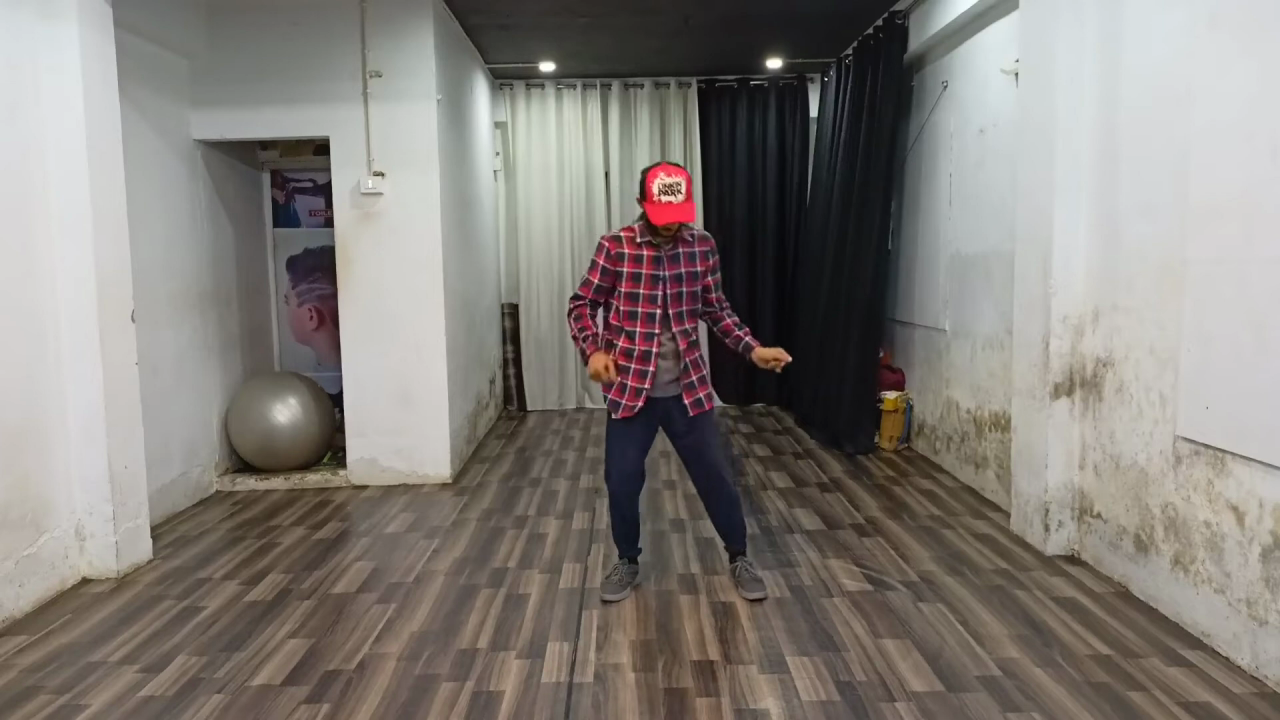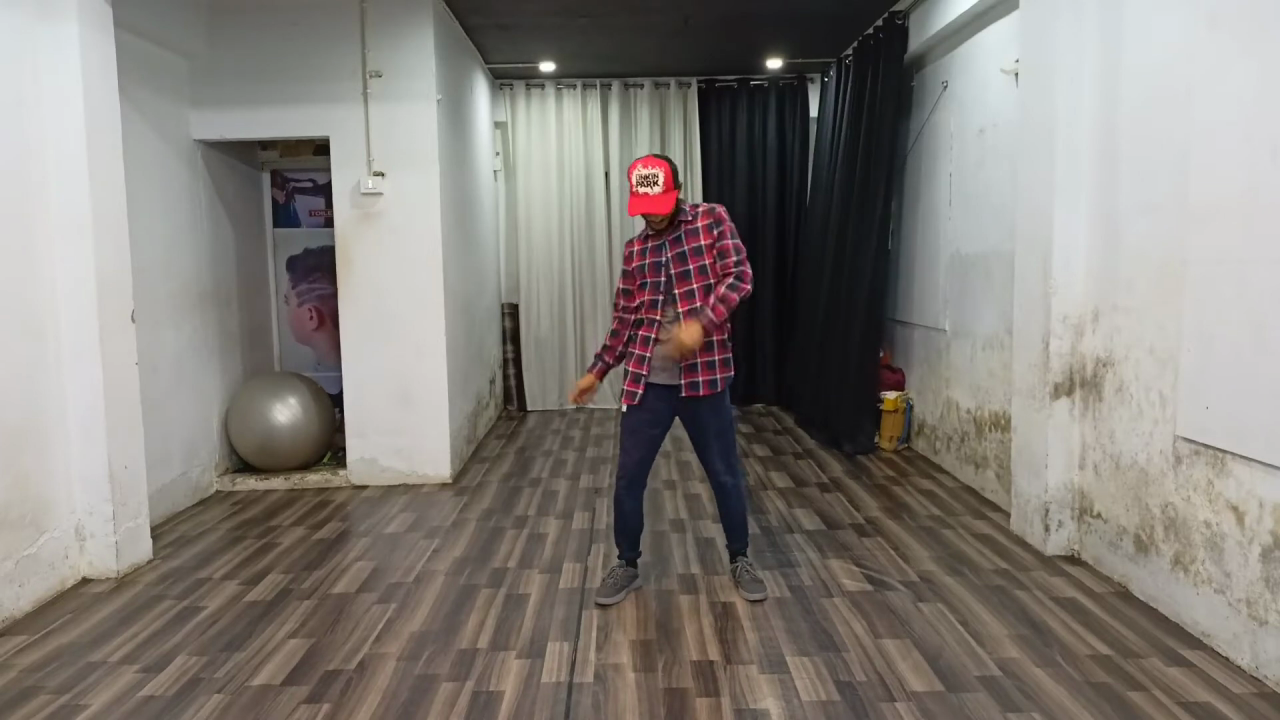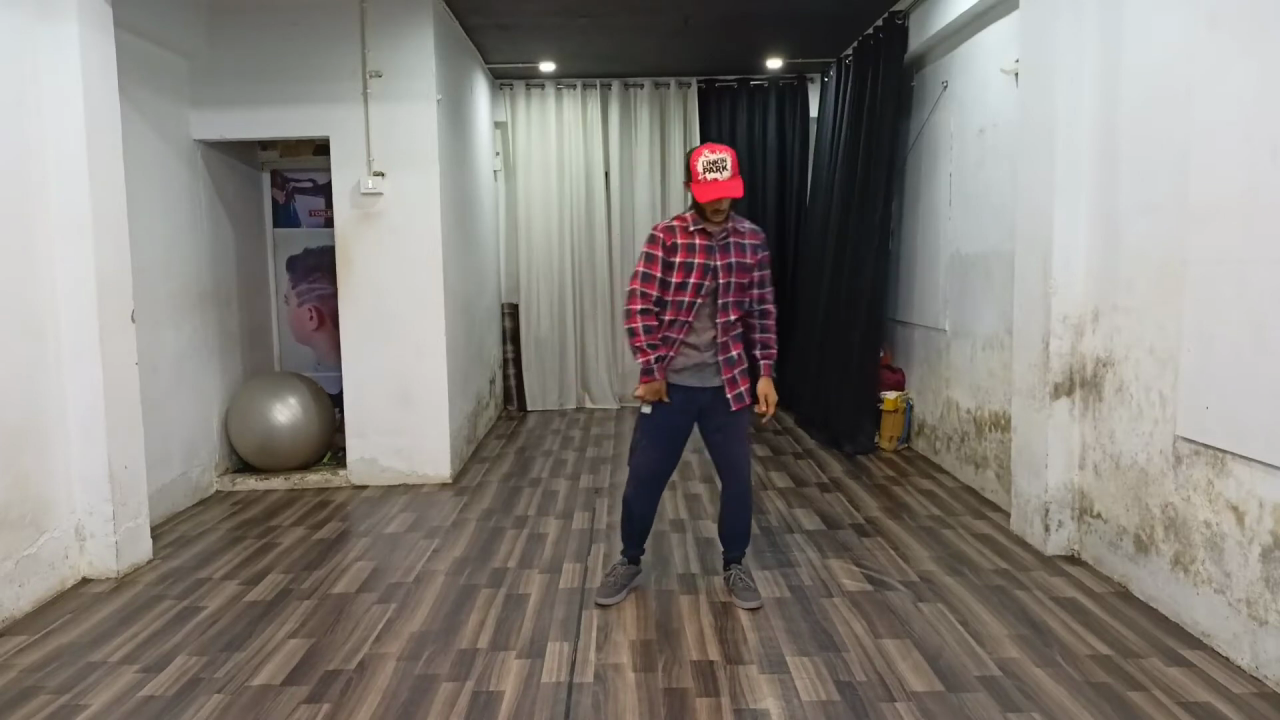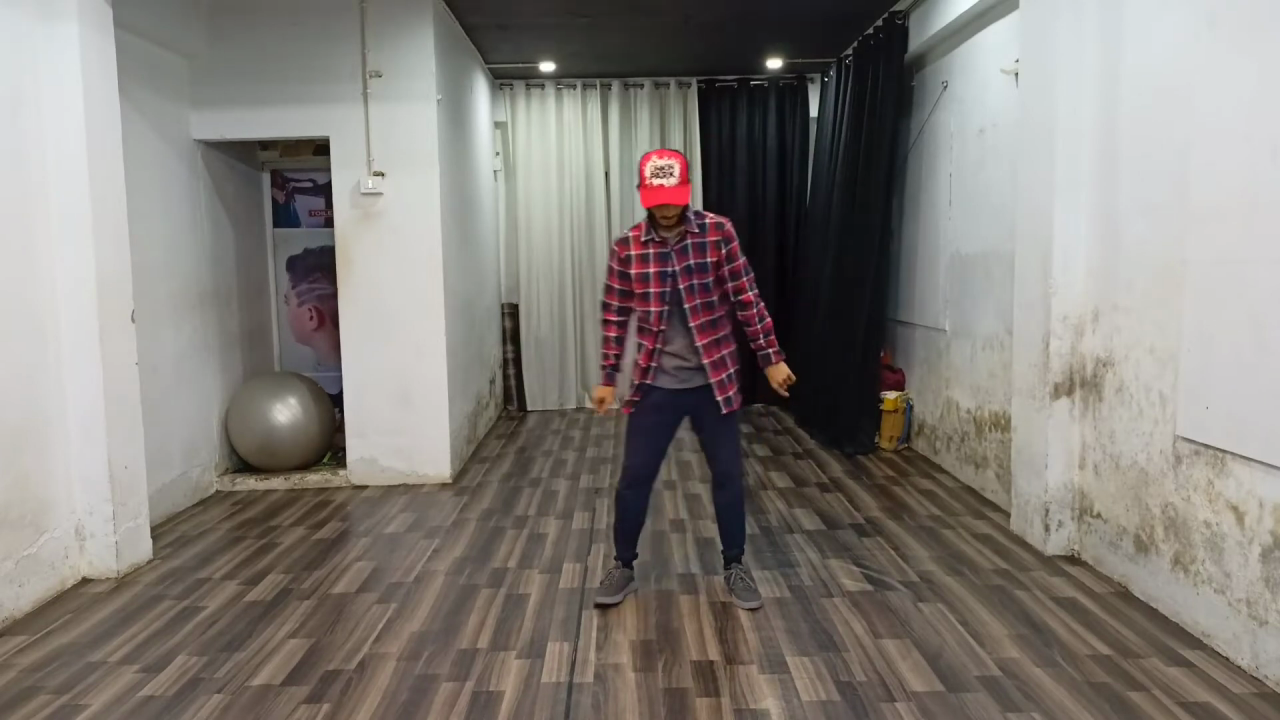
dt=1s
person 1, frame 1
left shoulder: (702, 246)
right shoulder: (616, 246)
left elbow: (717, 310)
right elbow: (581, 304)
left wrist: (753, 349)
right wrist: (592, 350)
left hip: (688, 386)
right hip: (630, 386)
left knee: (717, 474)
right knee: (623, 479)
left ankle: (738, 557)
right ankle: (627, 561)
person 1, frame 2
left shoulder: (712, 219)
right shoulder: (635, 248)
left elbow: (739, 278)
right elbow: (626, 318)
left wrist: (700, 323)
right wrist: (596, 372)
left hip: (704, 374)
right hip: (646, 380)
left knee: (726, 473)
right knee: (629, 476)
left ankle: (739, 559)
right ankle: (627, 565)
person 1, frame 3
left shoulder: (752, 240)
right shoulder: (667, 237)
left elbow: (762, 311)
right elbow: (640, 307)
left wrist: (765, 374)
right wrist: (652, 373)
left hip: (728, 381)
right hip: (670, 382)
left knee: (738, 477)
right knee: (645, 477)
left ankle: (734, 565)
right ankle: (628, 564)
person 1, frame 4
left shoulder: (718, 232)
right shoulder: (627, 246)
left elbow: (745, 298)
right elbow: (614, 315)
left wrist: (771, 358)
right wrist: (607, 377)
left hip: (712, 379)
right hip: (655, 383)
left knee: (729, 476)
right knee: (635, 477)
left ankle: (734, 566)
right ankle: (623, 564)
